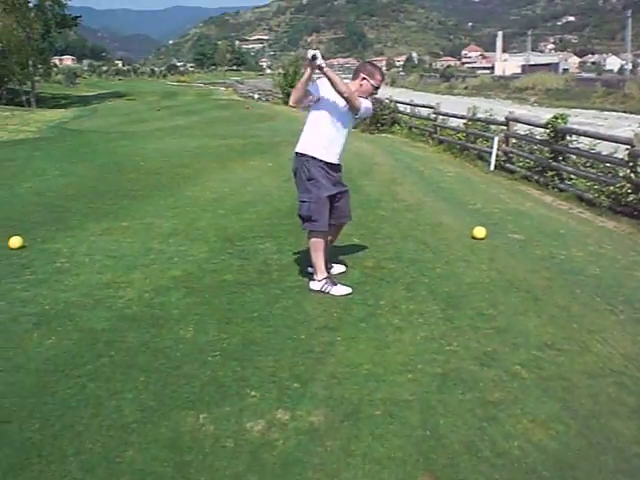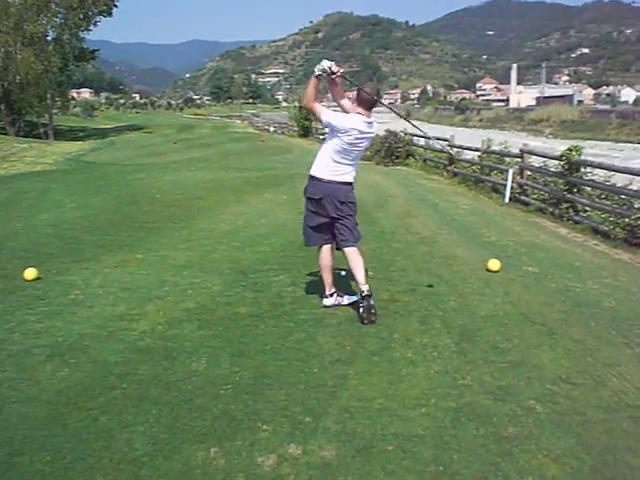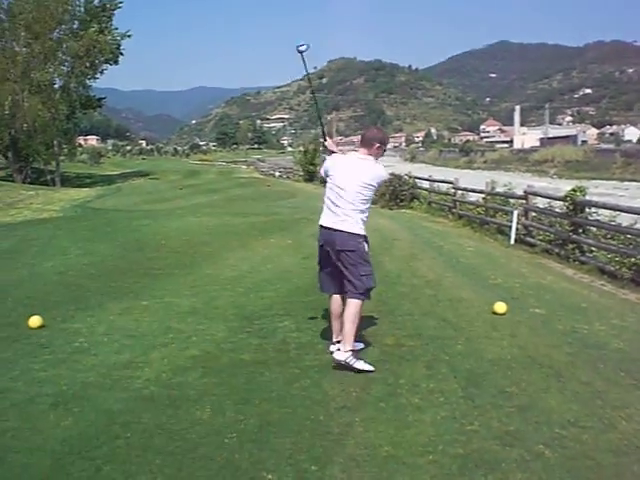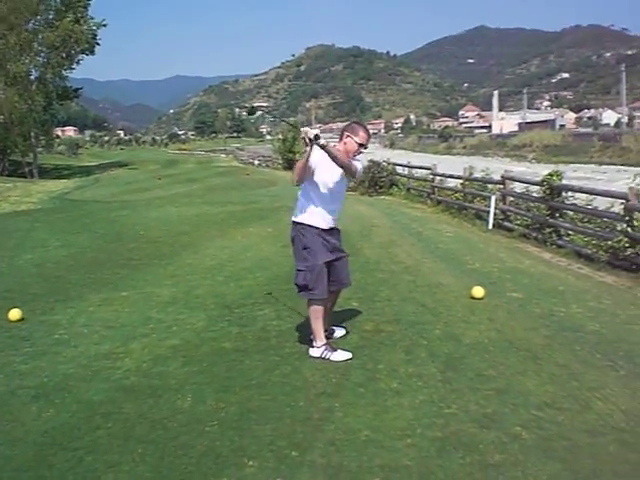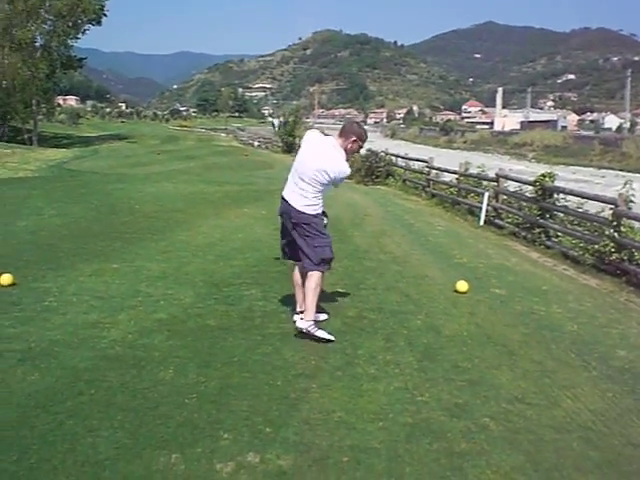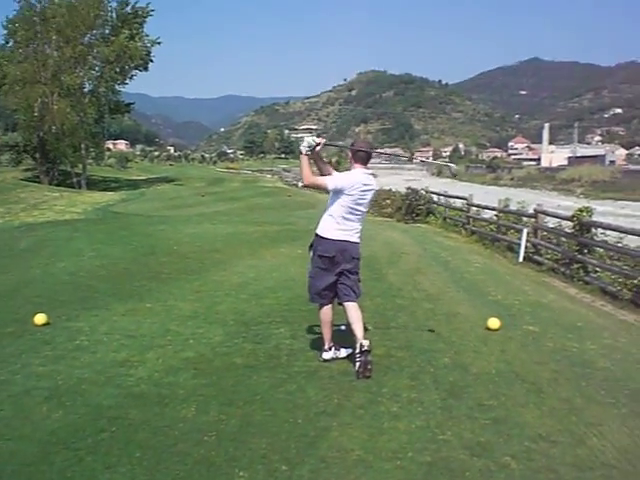
dt=0.7s
person 1, frame 1
left shoulder: (365, 106)
right shoulder: (322, 85)
left elbow: (348, 96)
right elbow: (294, 102)
left wrist: (325, 69)
right wrist: (310, 70)
left hip: (332, 166)
right hip: (310, 161)
left knee: (339, 218)
right knee: (318, 220)
left ankle: (320, 261)
right ankle: (320, 277)
person 1, frame 2
left shoulder: (345, 123)
right shoulder: (370, 126)
left elbow: (308, 104)
right elbow: (342, 103)
left wrist: (318, 75)
right wrist: (334, 78)
left hip: (319, 185)
right hip: (343, 188)
left knee: (324, 242)
right knee: (349, 243)
left ankle: (330, 293)
right ankle: (363, 289)
person 1, frame 3
left shoulder: (335, 162)
right shoulder: (379, 173)
left elbow: (324, 171)
left hip: (327, 232)
right hip: (352, 237)
left knee: (336, 290)
right knee: (358, 291)
left ankle: (338, 340)
right ankle: (344, 351)
person 1, frame 4
left shoulder: (357, 166)
right shoulder: (313, 154)
left elbow: (345, 164)
right elbow: (298, 179)
left wrist: (324, 145)
right wrist: (308, 147)
left hip: (330, 230)
right hip: (307, 228)
left knee: (337, 282)
right knee: (317, 288)
left ankle: (324, 328)
right ankle: (319, 344)
person 1, frame 5
left shoulder: (313, 136)
right shoulder: (342, 168)
left hip: (288, 204)
right hip: (307, 214)
left knee: (302, 260)
right knee: (317, 264)
left ankle: (301, 310)
right ankle: (308, 320)
person 1, frame 6
left shoulder: (349, 179)
right shoulder: (370, 182)
left elbow: (309, 181)
right elbow: (334, 177)
left wrist: (305, 155)
right wrist: (317, 156)
left hip: (327, 243)
right hip: (351, 246)
left knee: (325, 299)
right knee: (350, 298)
left ankle: (329, 348)
right ankle: (361, 344)
